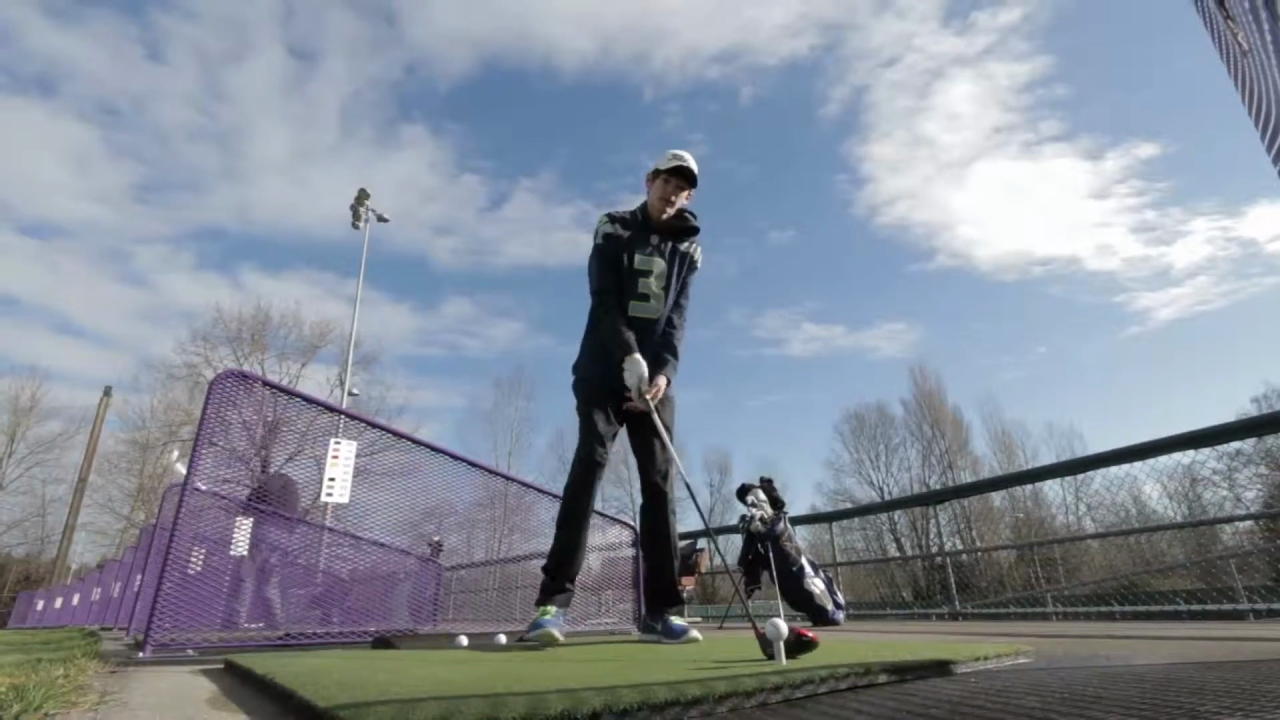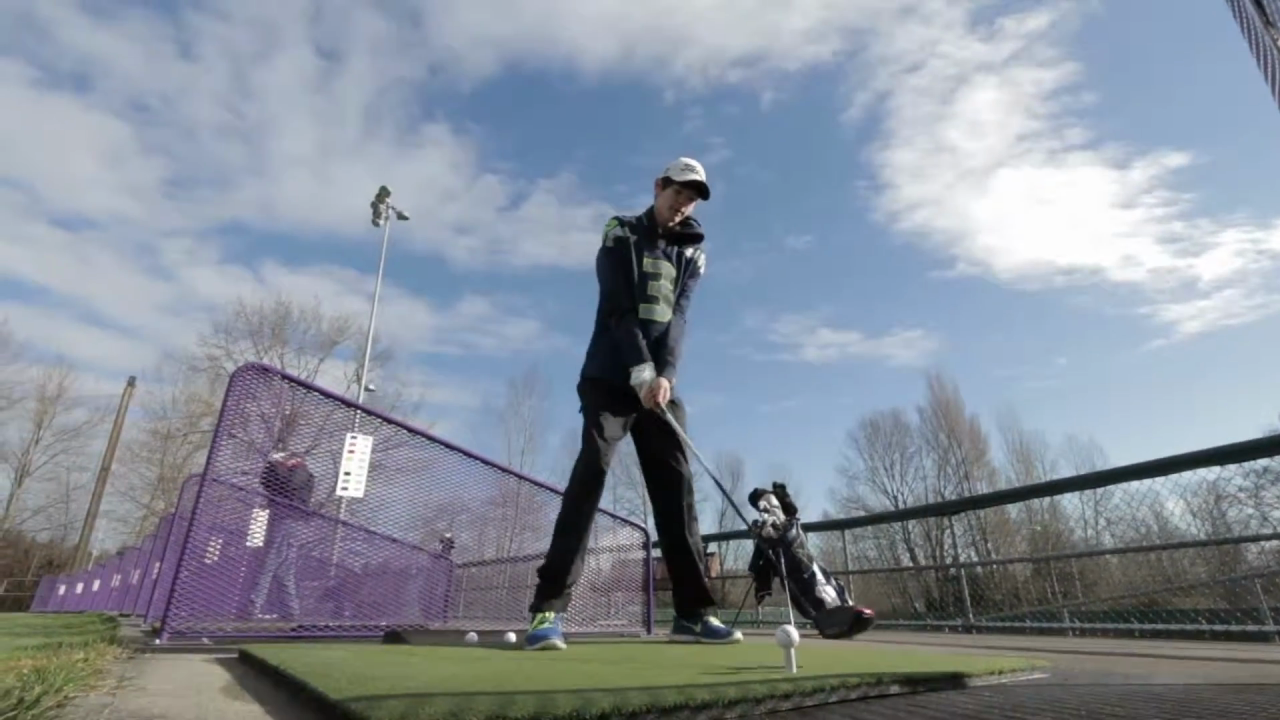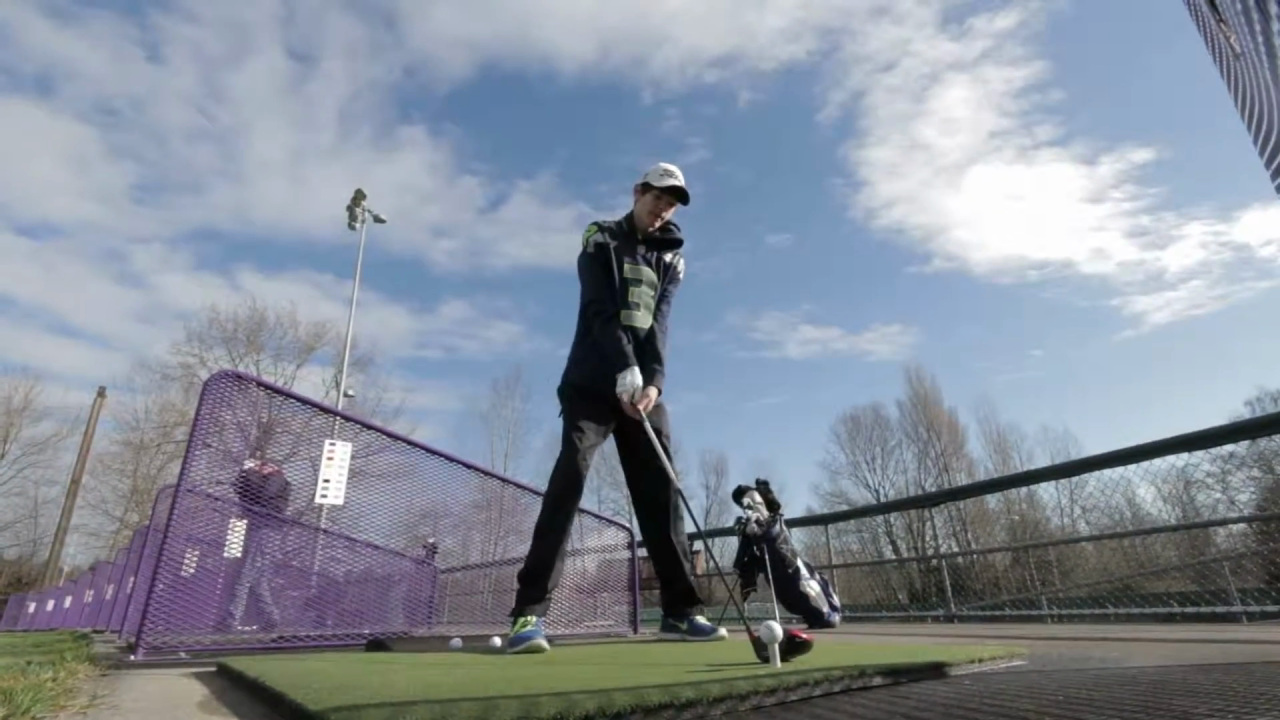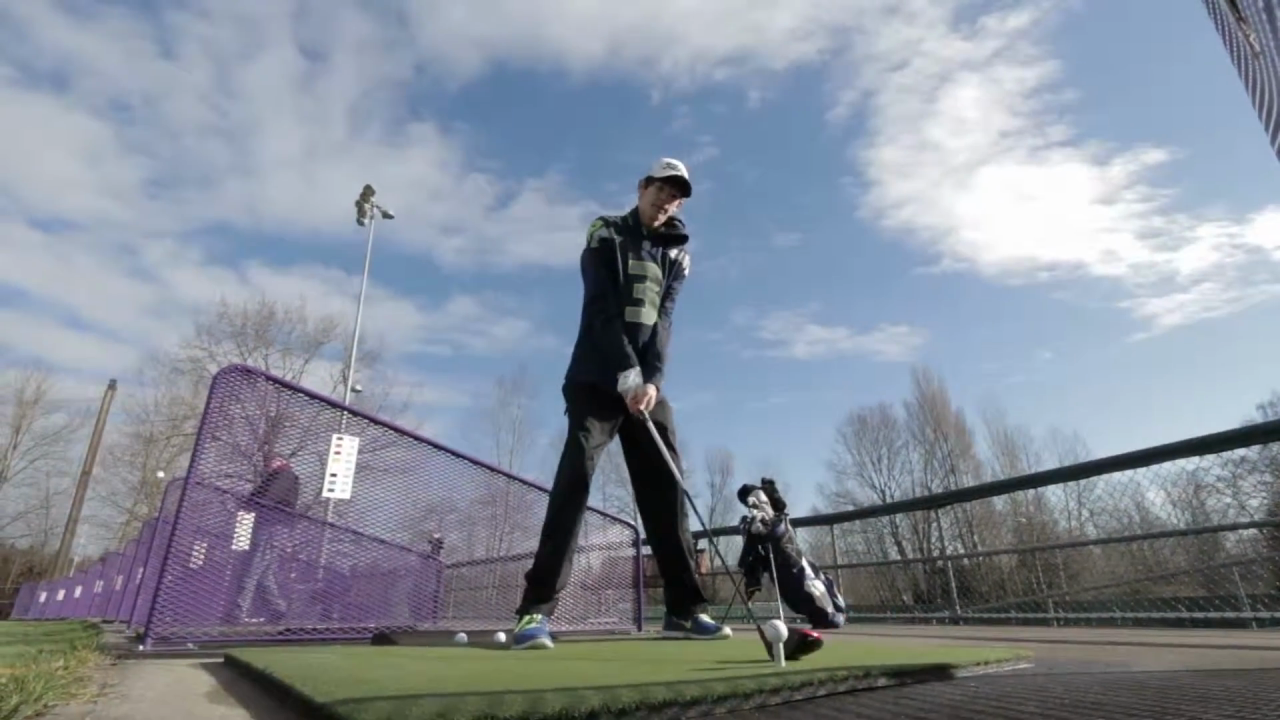
dt=0.7s
person 1, frame 1
left shoulder: (688, 248)
right shoulder: (614, 230)
left elbow: (677, 316)
right elbow: (606, 302)
left wrist: (664, 373)
right wrist: (631, 358)
left hip: (654, 378)
right hip: (603, 375)
left knee: (659, 484)
right knee: (590, 463)
left ankle: (660, 609)
right ankle: (553, 601)
person 1, frame 2
left shoulder: (692, 253)
right shoulder: (621, 234)
left elbow: (677, 317)
right elbow: (617, 307)
left wrist: (664, 375)
right wrist: (640, 370)
left hip: (660, 383)
right hip: (611, 378)
left knee: (675, 486)
right knee: (592, 469)
left ankle: (692, 610)
right ankle: (550, 606)
person 1, frame 3
left shoulder: (671, 258)
right shoulder: (600, 239)
left elbow: (659, 323)
right elbow: (602, 313)
left wrist: (653, 383)
right wrist: (628, 377)
left hip: (644, 388)
right hip: (592, 383)
left knee: (660, 489)
right knee: (570, 475)
left ankle: (680, 609)
right ankle: (529, 611)
person 1, frame 4
left shoulder: (677, 253)
right shoulder: (606, 234)
left elbow: (662, 319)
right elbow: (604, 309)
left wrist: (651, 380)
right wrist: (626, 375)
left hip: (647, 384)
right hip: (597, 380)
left knee: (666, 487)
right knee: (576, 475)
left ankle: (684, 609)
right ankle: (536, 609)
